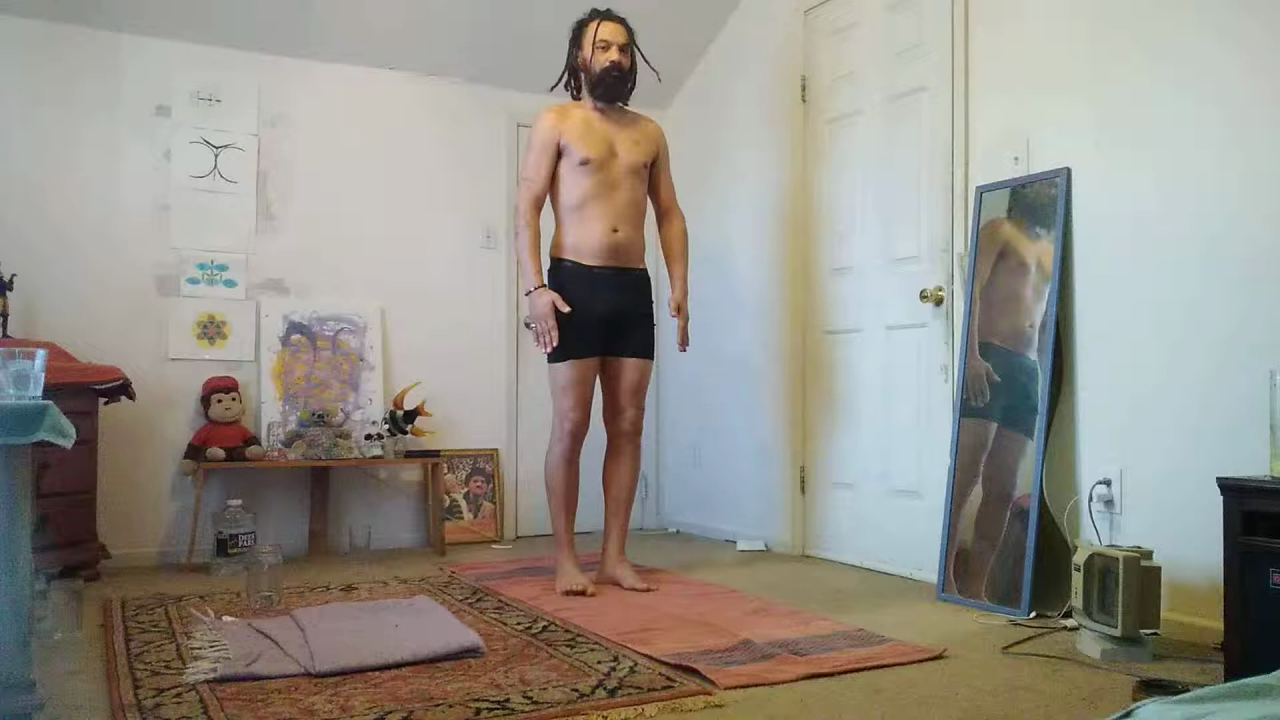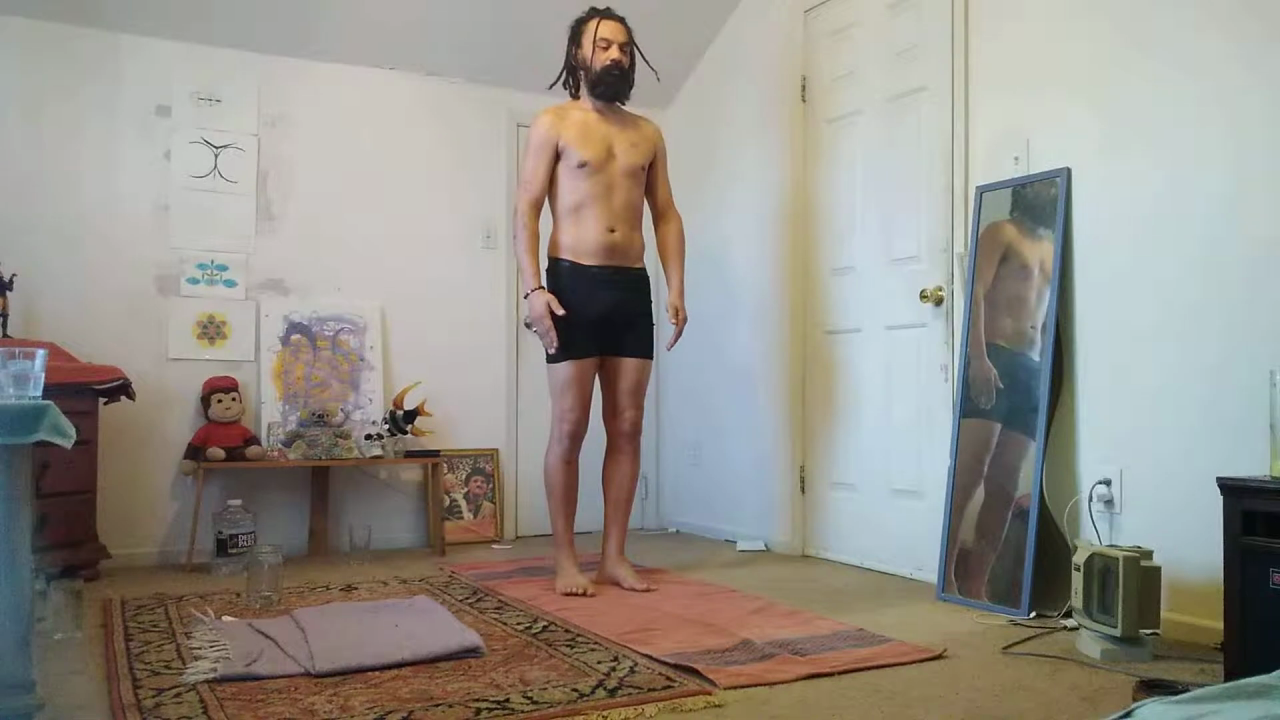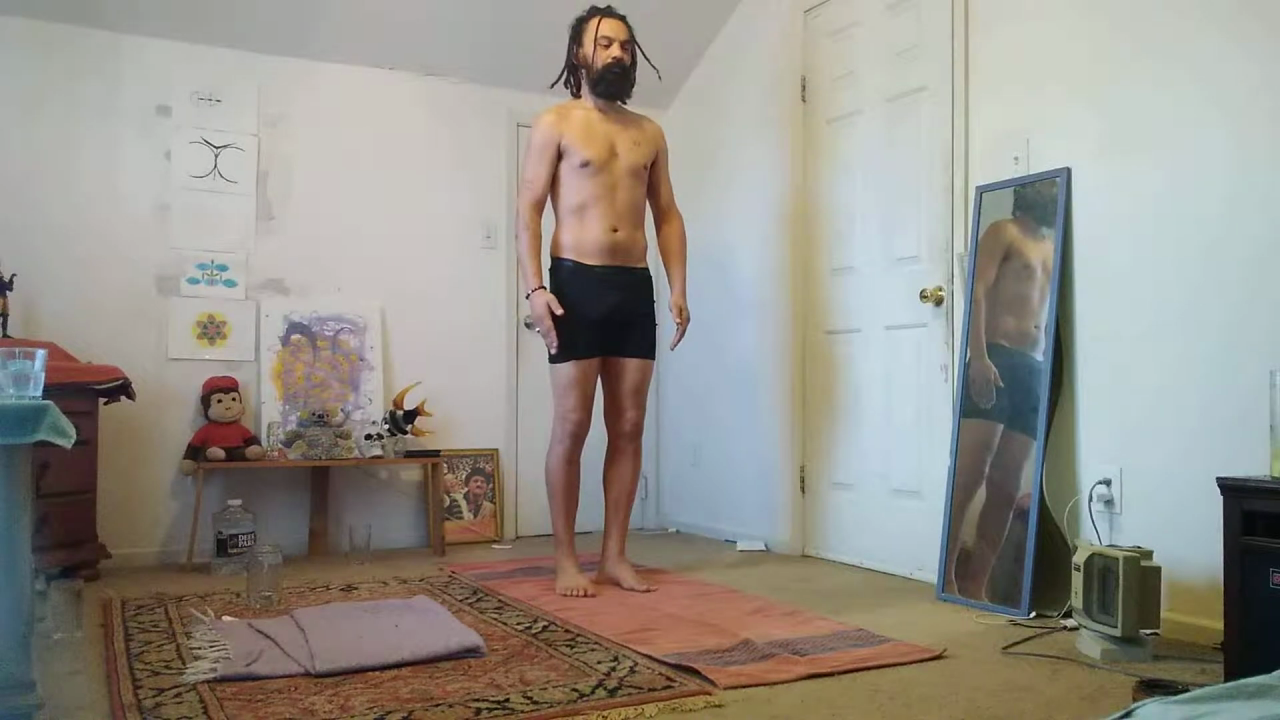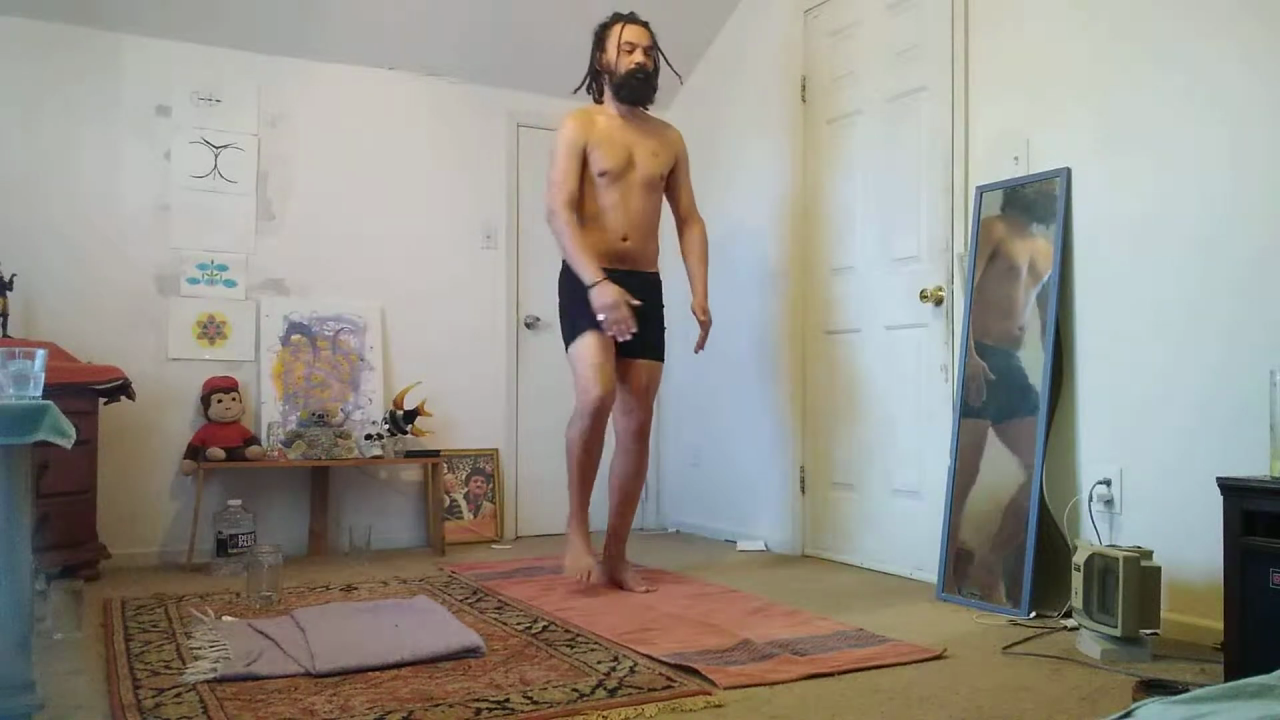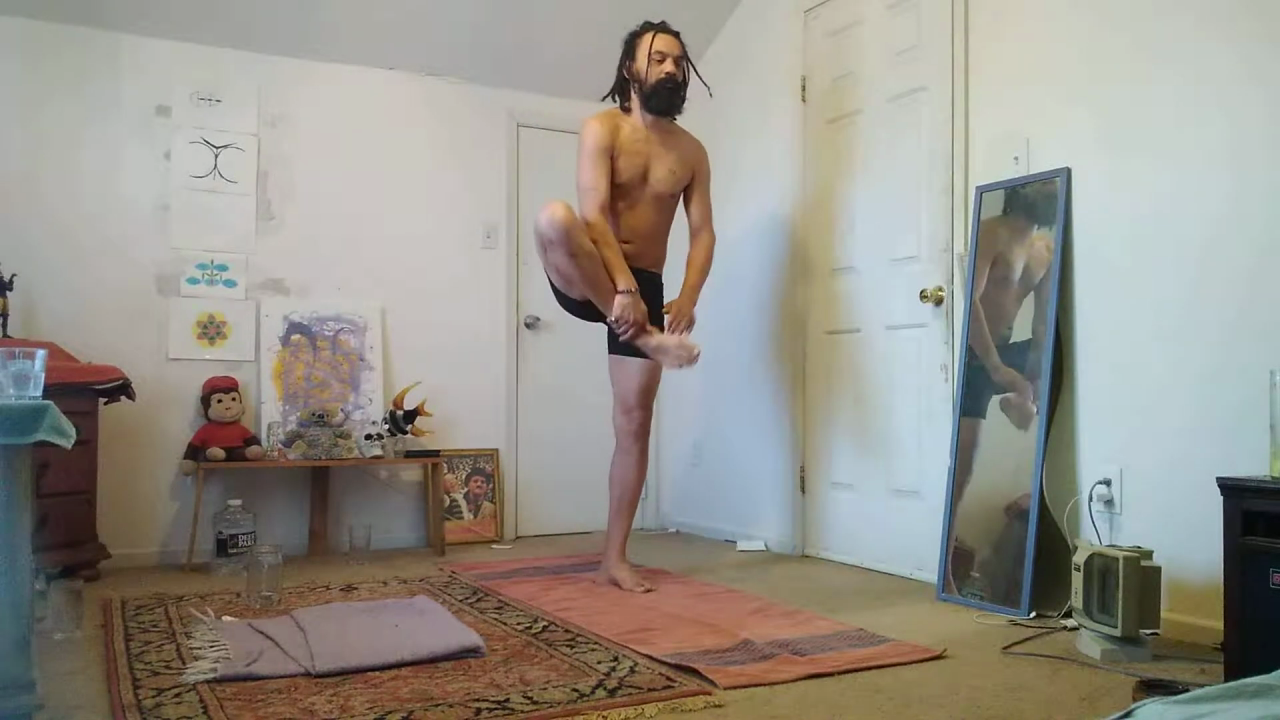
dt=1s
person 1, frame 1
left shoulder: (650, 132)
right shoulder: (555, 123)
left elbow: (669, 214)
right elbow: (527, 208)
left wrist: (680, 287)
right wrist: (535, 287)
left hip: (634, 288)
right hip: (576, 284)
left knee: (628, 426)
right knee: (570, 426)
left ankle: (614, 554)
right ankle: (565, 559)
person 1, frame 2
left shoulder: (648, 133)
right shoulder: (553, 124)
left elbow: (666, 215)
right elbow: (527, 210)
left wrist: (676, 289)
right wrist: (533, 288)
left hip: (633, 288)
right hip: (575, 284)
left knee: (627, 427)
right knee: (570, 427)
left ankle: (615, 555)
right ankle: (566, 560)
person 1, frame 3
left shoulder: (649, 133)
right shoulder: (555, 124)
left elbow: (668, 215)
right elbow: (529, 210)
left wrist: (678, 289)
right wrist: (535, 287)
left hip: (635, 288)
right hip: (577, 284)
left knee: (629, 427)
right knee: (572, 426)
left ankle: (614, 556)
right ankle: (566, 560)
person 1, frame 4
left shoulder: (669, 139)
right shoulder: (578, 127)
left elbow: (689, 221)
right elbow: (560, 213)
left wrist: (699, 294)
right wrist: (599, 284)
left hip: (644, 287)
right hip: (588, 284)
left knee: (636, 424)
right knee: (596, 396)
left ankle: (614, 555)
right ankle: (578, 527)
person 1, frame 5
left shoulder: (691, 151)
right shoulder: (603, 129)
left elbow: (703, 235)
right elbow: (594, 216)
left wrist: (686, 300)
right wrist: (623, 289)
left hip: (644, 289)
right hip: (589, 282)
left knee: (634, 422)
right knee: (553, 218)
left ankle: (614, 558)
right ankle: (649, 335)
person 2, frame 1
left shoulder: (1051, 250)
right shoulder: (998, 230)
right elbow: (972, 290)
right wrist: (971, 355)
left hip: (1027, 371)
right hip: (989, 360)
left knee: (1003, 487)
right knee: (965, 476)
left ankle: (975, 584)
right ankle: (944, 577)
person 2, frame 2
left shoulder: (1052, 249)
right shoulder: (1001, 233)
right elbow: (976, 294)
right wrist: (978, 358)
left hip: (1031, 372)
right hip: (993, 362)
left knee: (1004, 487)
right knee: (968, 476)
left ankle: (975, 584)
right ankle: (944, 577)
person 2, frame 3
left shoulder: (1054, 249)
right shoulder: (1003, 233)
left elbow: (1053, 316)
right elbow: (977, 293)
right wrist: (979, 357)
left hip: (1035, 371)
right hip: (996, 362)
left knee: (1007, 487)
right knee: (969, 476)
left ankle: (975, 585)
right ankle: (945, 577)
person 2, frame 4
left shoulder: (1047, 251)
right shoulder: (991, 229)
left elbow: (1048, 319)
right wrist: (968, 355)
left hip: (1010, 364)
right hip: (977, 359)
right knee: (963, 474)
left ankle: (990, 573)
right ankle: (945, 578)
person 2, frame 5
left shoulder: (1047, 249)
right shoulder: (992, 232)
left elbow: (1043, 320)
right elbow: (970, 301)
left wrist: (1036, 379)
right wrist: (995, 368)
left hip: (1006, 352)
right hip: (972, 355)
right knee: (960, 466)
right ankle: (944, 574)
